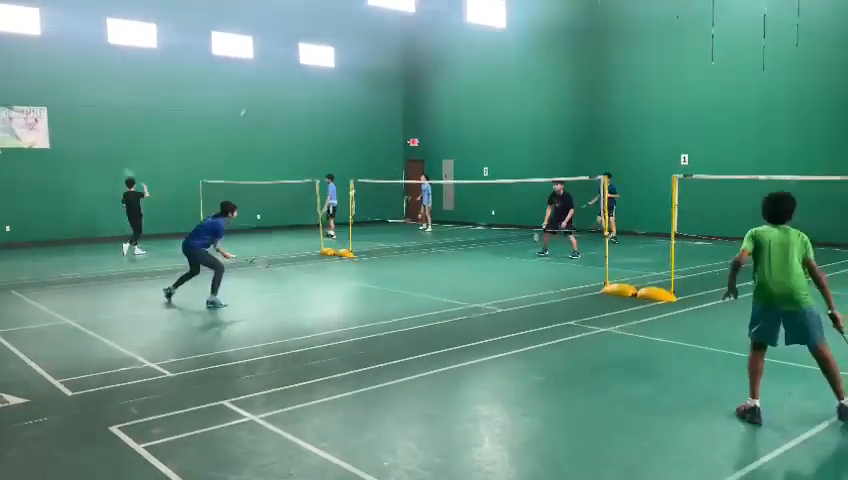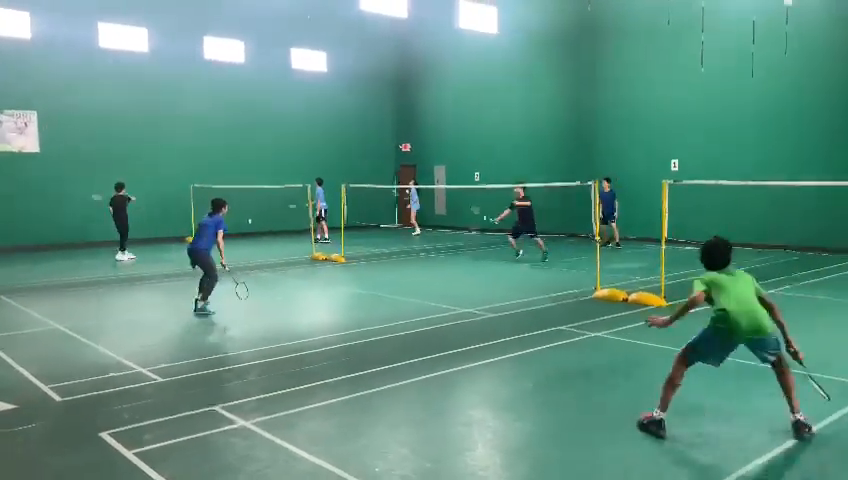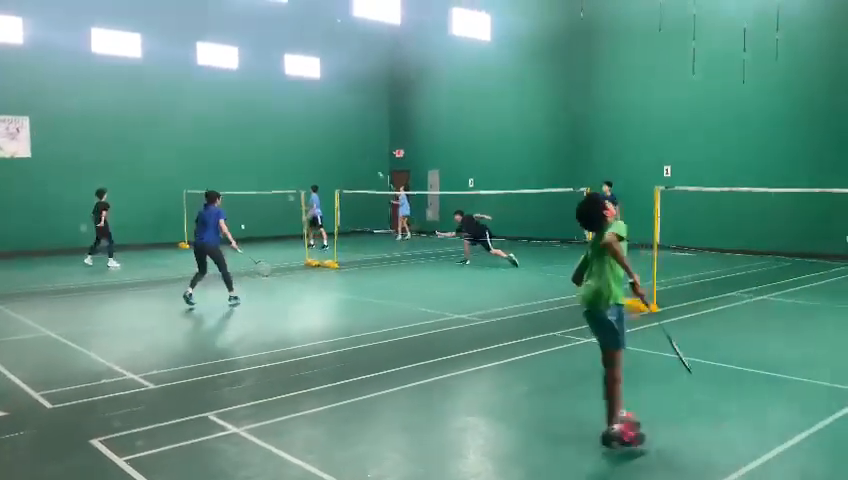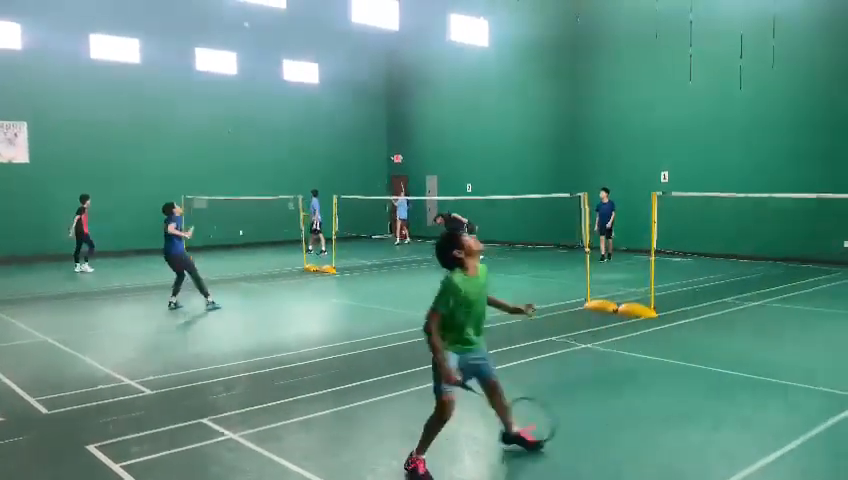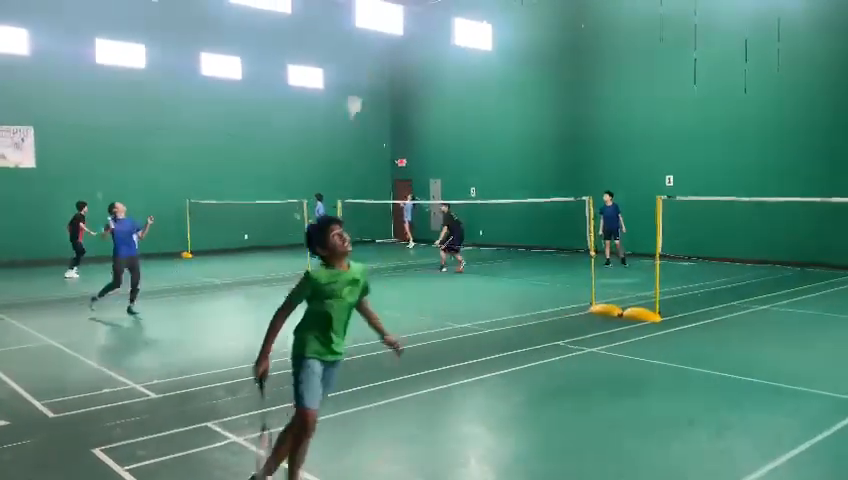
dt=0.4s
person 1, frame 1
left shoulder: (756, 233)
right shoulder: (800, 237)
left elbow: (739, 261)
right elbow: (817, 275)
left wrist: (731, 285)
left hip: (766, 297)
right hip: (797, 296)
left knee: (758, 348)
right knee: (821, 350)
left ankle: (753, 405)
person 1, frame 2
left shoulder: (705, 279)
right shoulder: (745, 277)
left elbow: (697, 299)
right elbow: (771, 306)
left wrist: (669, 320)
right wrist: (789, 341)
left hip: (727, 324)
right hip: (758, 325)
left knee: (682, 361)
right knee: (780, 364)
left ankle: (658, 417)
right ankle: (797, 419)
person 1, frame 3
left shoulder: (595, 240)
right shoulder: (617, 227)
left elbow: (577, 277)
right elbow: (610, 243)
right wrist: (632, 277)
left hip: (592, 301)
right hip: (606, 301)
left knee: (611, 359)
right knee: (614, 361)
left ankle: (617, 415)
right ankle: (614, 428)
person 1, frame 4
left shoulder: (480, 272)
right shoulder: (452, 283)
right elbow: (431, 324)
left wrist: (512, 309)
right wrist: (442, 364)
left hip: (472, 343)
right hip: (448, 348)
left knee: (493, 387)
right knee: (445, 406)
left ankle: (510, 431)
right ankle: (416, 458)
person 1, frame 5
left shoulder: (359, 272)
right shoulder: (315, 277)
right elbow: (282, 313)
left wrist: (383, 334)
right wrist: (264, 356)
left hip: (333, 353)
right hip: (309, 352)
left knee: (304, 419)
right knee: (306, 419)
person 2, frame 1
left shoulder: (214, 217)
right shoulder: (220, 225)
right elbow: (216, 247)
right wrist: (226, 255)
left hip: (187, 245)
right hip: (194, 248)
left knee: (194, 271)
right knee: (219, 268)
left ankle: (170, 290)
right ankle: (212, 299)
person 2, frame 2
left shoulder: (206, 218)
right shoulder: (220, 220)
right elbow: (219, 240)
right wrist: (223, 257)
left hip: (192, 250)
right hip: (201, 251)
left knee: (208, 272)
right knee: (213, 278)
left ankle: (200, 299)
right ankle: (201, 306)
person 2, frame 3
left shoulder: (201, 212)
right shoulder: (219, 211)
left elbow: (196, 230)
right elbow: (223, 227)
right wrist: (232, 241)
left hip: (198, 245)
right hip: (211, 245)
left knee: (201, 271)
right knee: (224, 270)
left ankle: (189, 292)
right ankle: (232, 296)
person 2, frame 4
left shoulder: (168, 220)
right shoulder: (176, 218)
right elbow: (170, 230)
left wrist: (186, 234)
right wrist: (184, 234)
left hip: (169, 255)
right hip: (178, 254)
left knee: (180, 276)
right knee: (196, 277)
left ankle: (172, 301)
right ankle: (209, 301)
person 2, frame 5
left shoulder: (131, 221)
right shoulder: (112, 222)
left elbow: (141, 236)
right elbow: (103, 236)
left wrist: (148, 225)
right wrist: (110, 229)
left hip: (133, 256)
right hip: (119, 257)
left knee: (136, 283)
right knee: (116, 283)
left ankle: (131, 306)
right ankle: (96, 298)
